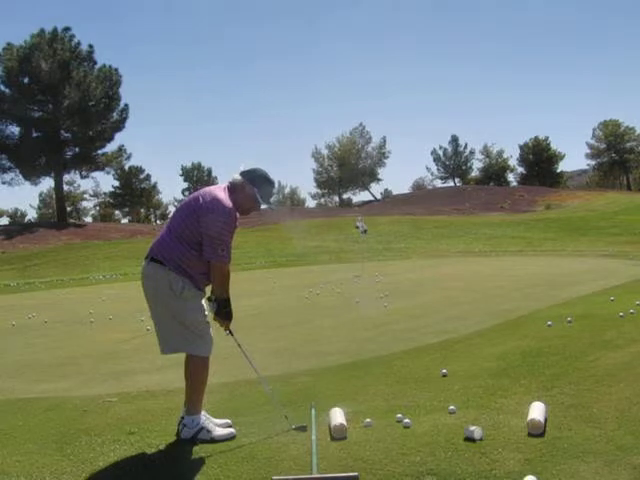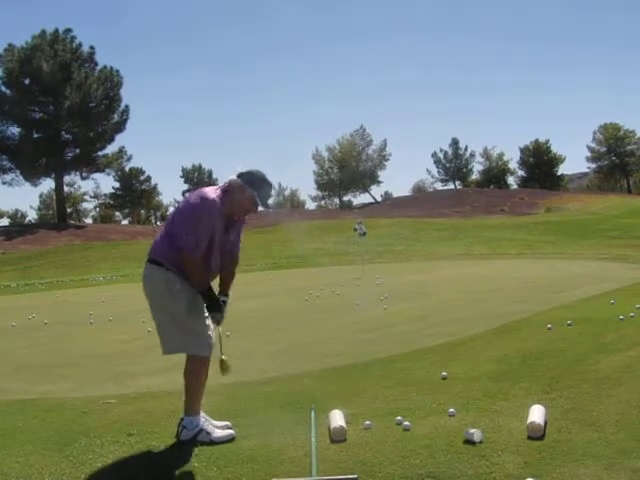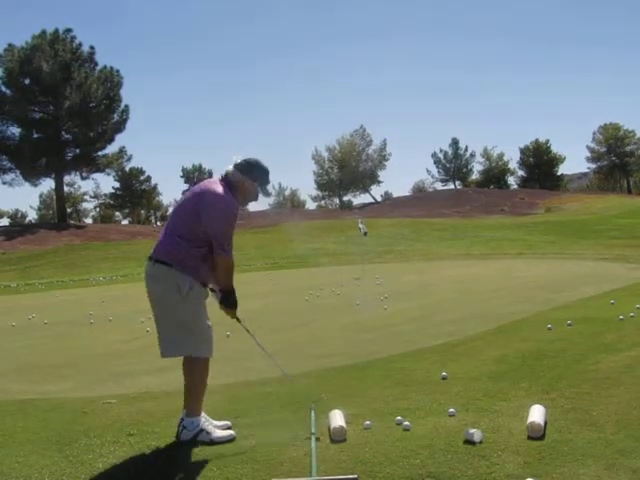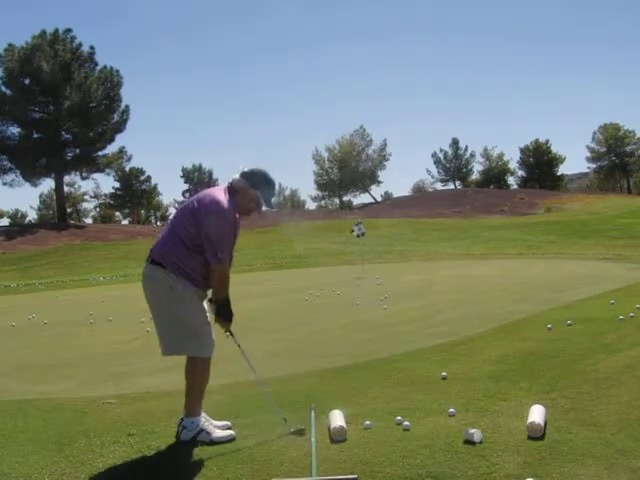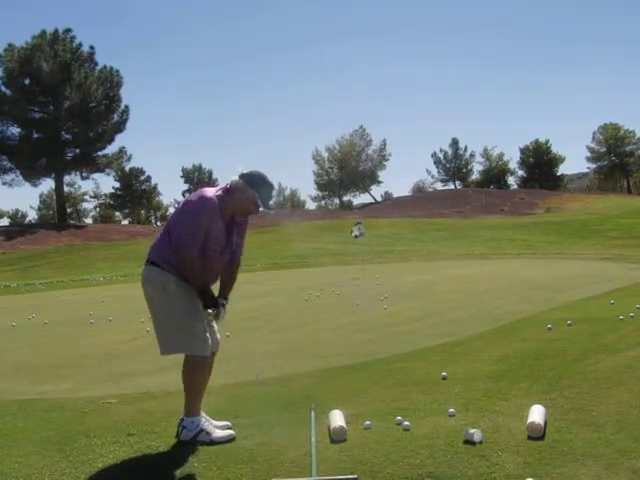
dt=1s
person 1, frame 1
left shoulder: (220, 201)
right shoulder: (221, 208)
left elbow: (218, 261)
right elbow: (219, 264)
left wrist: (217, 299)
right wrist: (223, 303)
left hip: (173, 276)
right hip: (169, 277)
left knee: (198, 345)
right knee: (199, 347)
left ankle: (192, 414)
right ankle: (191, 424)
person 1, frame 2
left shoulder: (234, 214)
right shoulder: (207, 204)
left elbow: (230, 257)
right elbow: (190, 256)
left wrist: (221, 296)
right wrist: (209, 296)
left hip: (180, 279)
right hip: (168, 277)
left knee: (202, 346)
right knee: (200, 347)
left ankle: (193, 415)
right ankle: (191, 424)
person 1, frame 3
left shoulder: (214, 192)
right shoulder: (221, 201)
right elbow: (222, 256)
left wrist: (220, 288)
right wrist: (228, 294)
left hip: (172, 274)
right hip: (176, 277)
left knee: (197, 347)
right knee: (198, 349)
left ankle: (193, 416)
right ankle: (191, 425)
person 1, frame 4
left shoulder: (227, 208)
right shoulder: (219, 208)
left elbow: (221, 263)
right elbow: (218, 266)
left wrist: (218, 301)
right wrist: (223, 305)
left hip: (177, 278)
right hip: (169, 278)
left knee: (199, 347)
right knee: (200, 349)
left ankle: (193, 416)
right ankle: (191, 425)
person 1, frame 5
left shoulder: (238, 217)
right shoulder: (205, 204)
left elbow: (233, 259)
right elbow: (185, 255)
left wrist: (222, 298)
right wrist: (206, 293)
left hip: (190, 284)
right hip: (167, 279)
left knee: (209, 348)
right knee: (198, 349)
left ankle: (194, 416)
right ankle: (191, 425)
